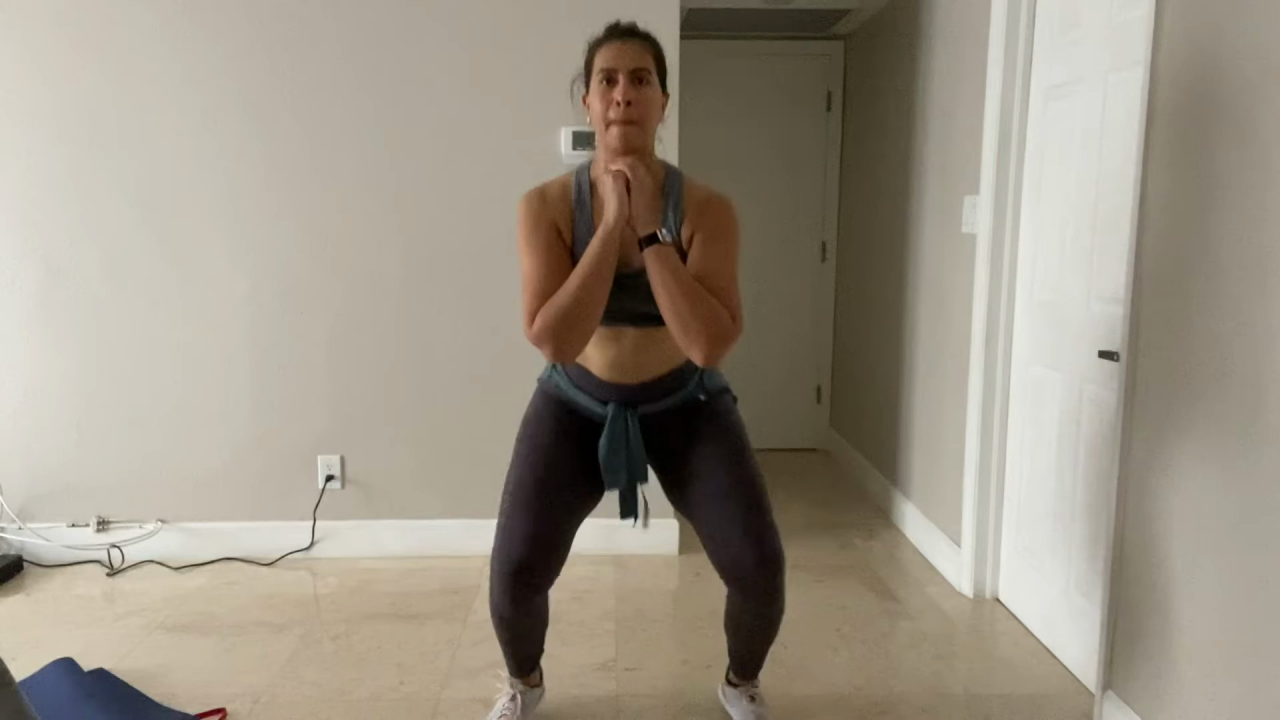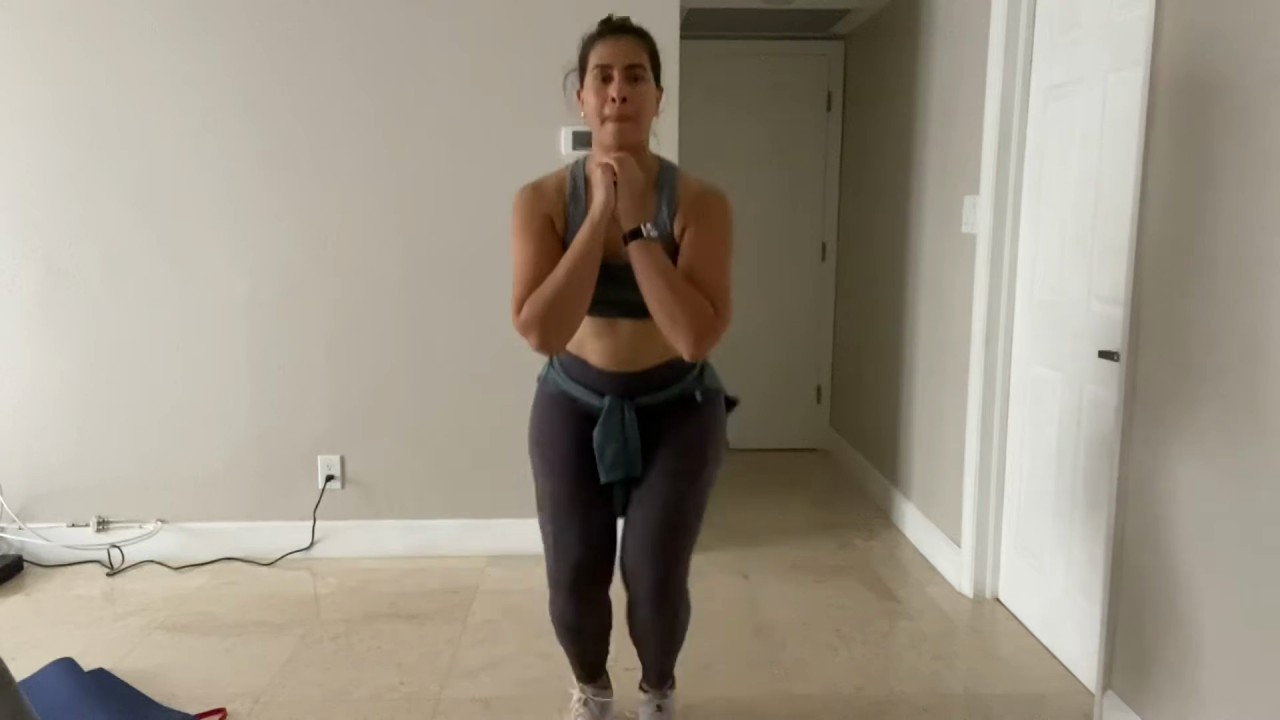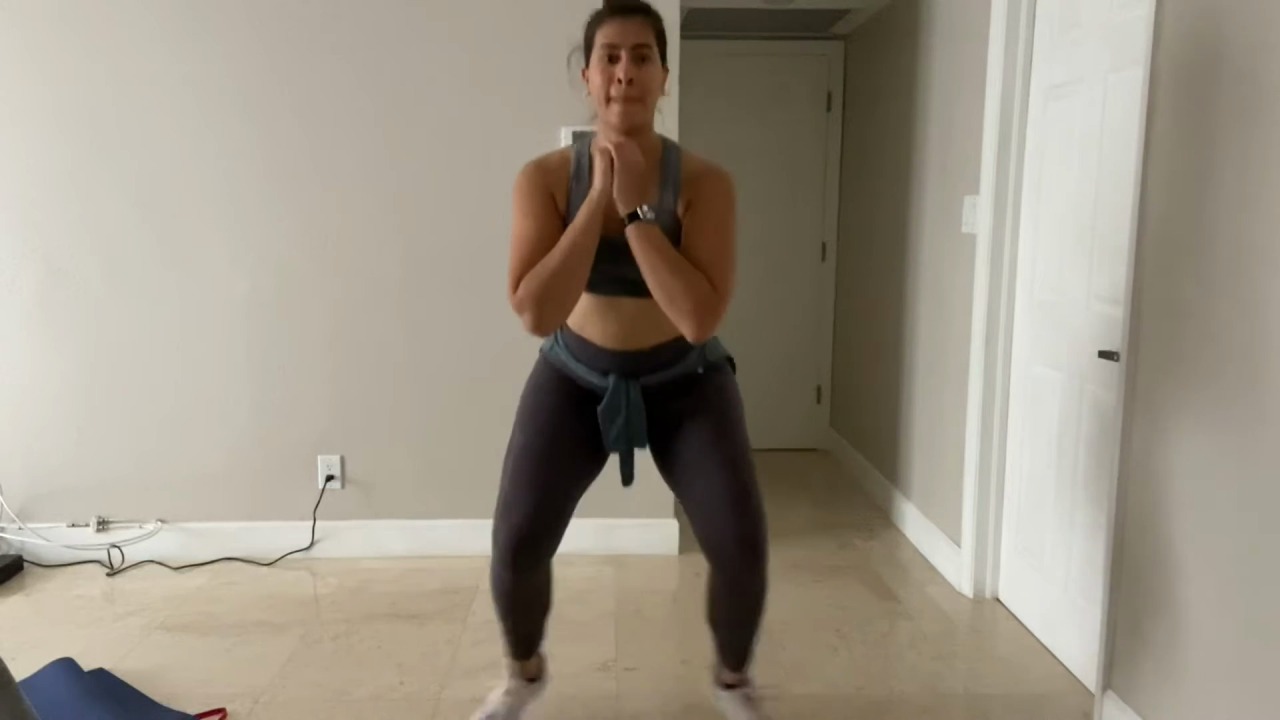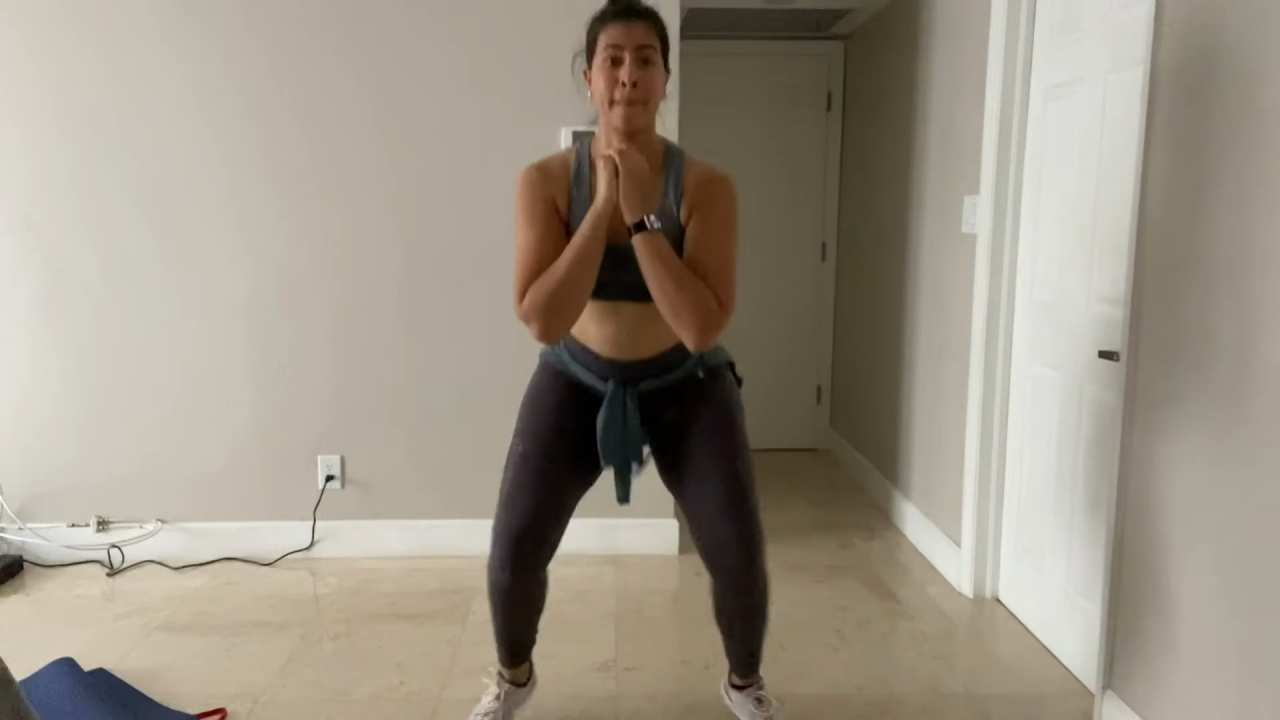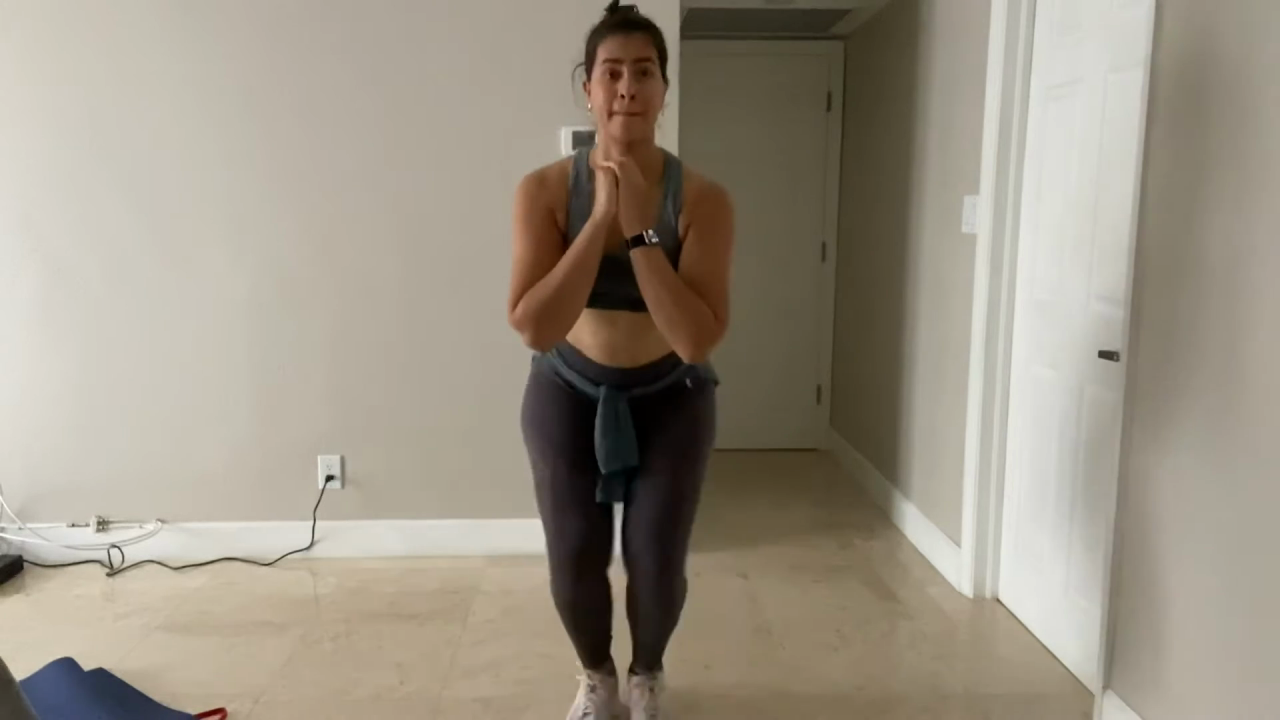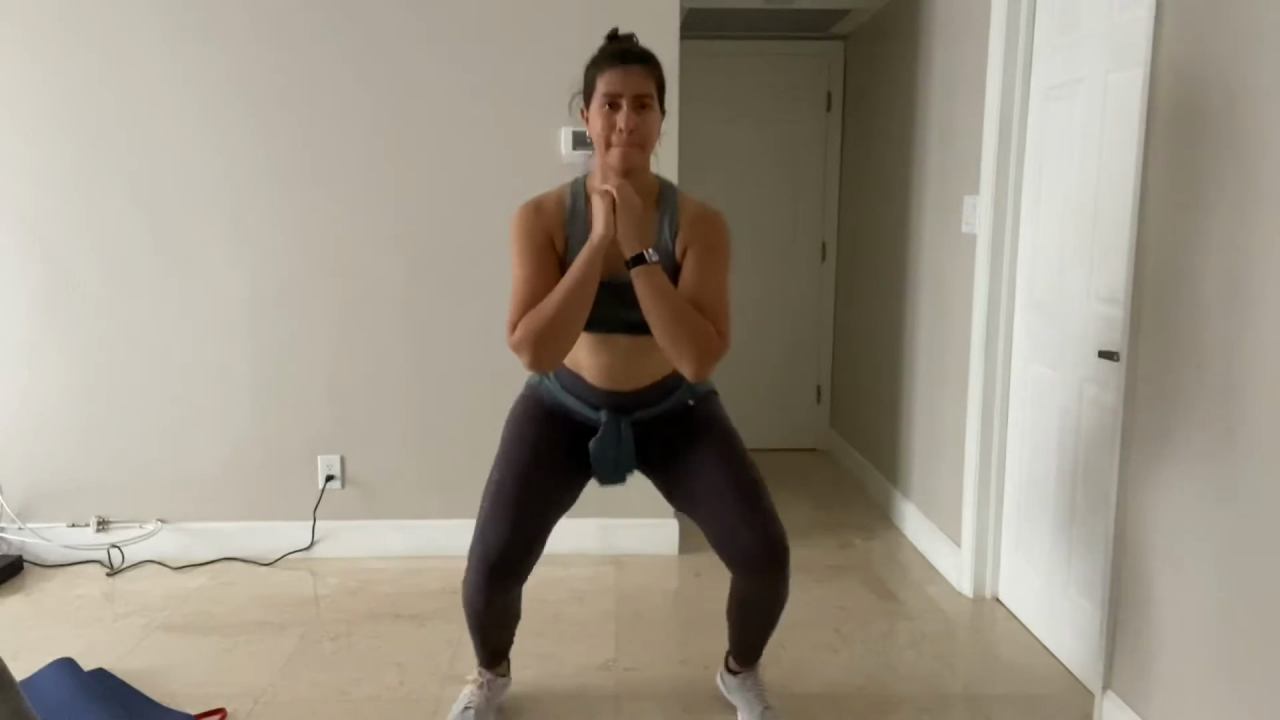
dt=0.3s
person 1, frame 1
left shoulder: (705, 207)
right shoulder: (545, 205)
left elbow: (711, 344)
right elbow: (553, 342)
left wrist: (649, 232)
right wrist: (611, 227)
left hip: (683, 407)
right hip: (575, 407)
left knee: (759, 567)
right knee: (516, 570)
person 1, frame 2
left shoulder: (700, 202)
right shoulder: (541, 199)
left elbow: (699, 336)
right elbow: (540, 333)
left wrist: (638, 226)
right wrist: (600, 218)
left hip: (677, 404)
right hip: (576, 403)
left knee: (655, 574)
right knee: (576, 576)
person 1, frame 3
left shoulder: (705, 182)
right shoulder: (545, 177)
left elbow: (700, 319)
right elbow: (534, 314)
left wrist: (635, 210)
right wrist: (596, 201)
left hip: (683, 382)
right hip: (575, 380)
left knee: (741, 545)
right knee: (517, 544)
person 1, frame 4
left shoulder: (705, 186)
right shoulder: (546, 179)
left elbow: (704, 327)
right elbow: (540, 323)
left wrist: (640, 218)
right wrist: (602, 209)
left hip: (684, 384)
right hip: (576, 382)
left knee: (739, 552)
right knee: (513, 548)
person 1, frame 5
left shoulder: (702, 199)
right shoulder: (544, 189)
left elbow: (699, 339)
right elbow: (533, 328)
left wrist: (639, 229)
right wrist: (600, 220)
left hip: (669, 393)
right hip: (570, 388)
left knee: (656, 559)
right knee: (576, 553)
person 1, frame 6
left shoulder: (699, 223)
right shoulder: (542, 216)
left elbow: (701, 359)
right elbow: (533, 351)
left wrist: (639, 250)
right wrist: (599, 243)
left hip: (671, 411)
right hip: (564, 408)
left knee: (764, 552)
right knee: (492, 563)
